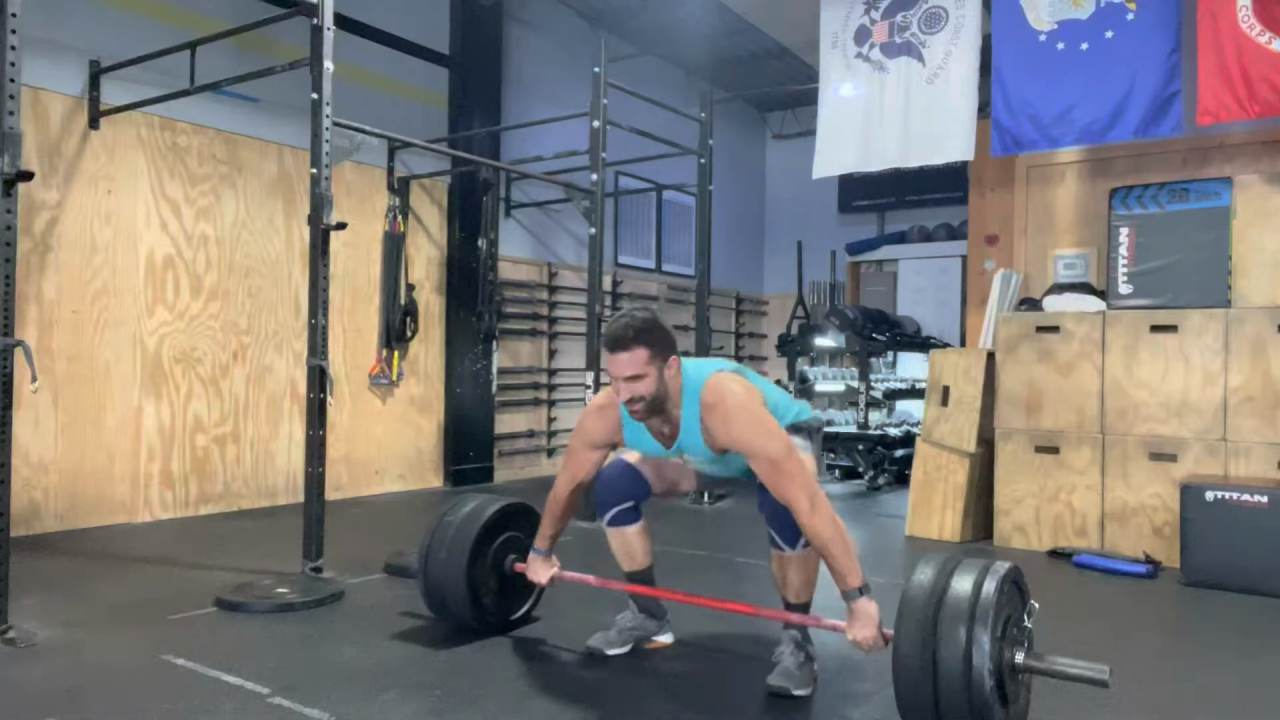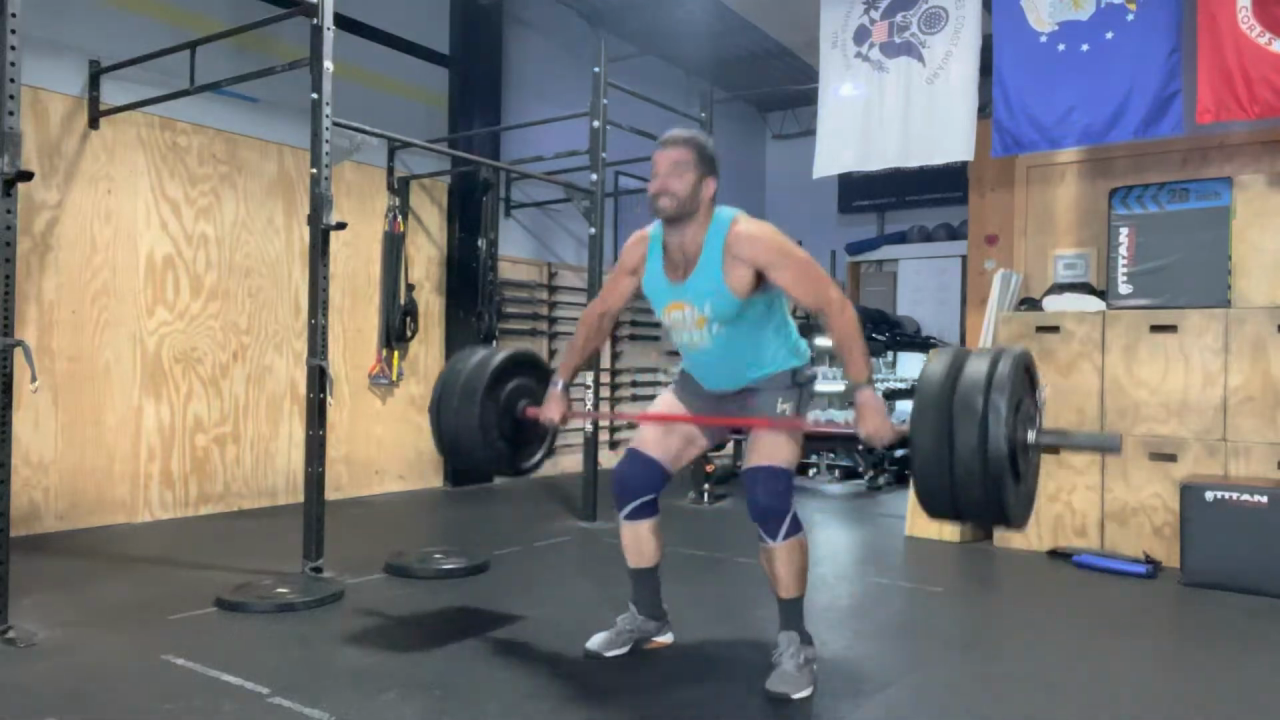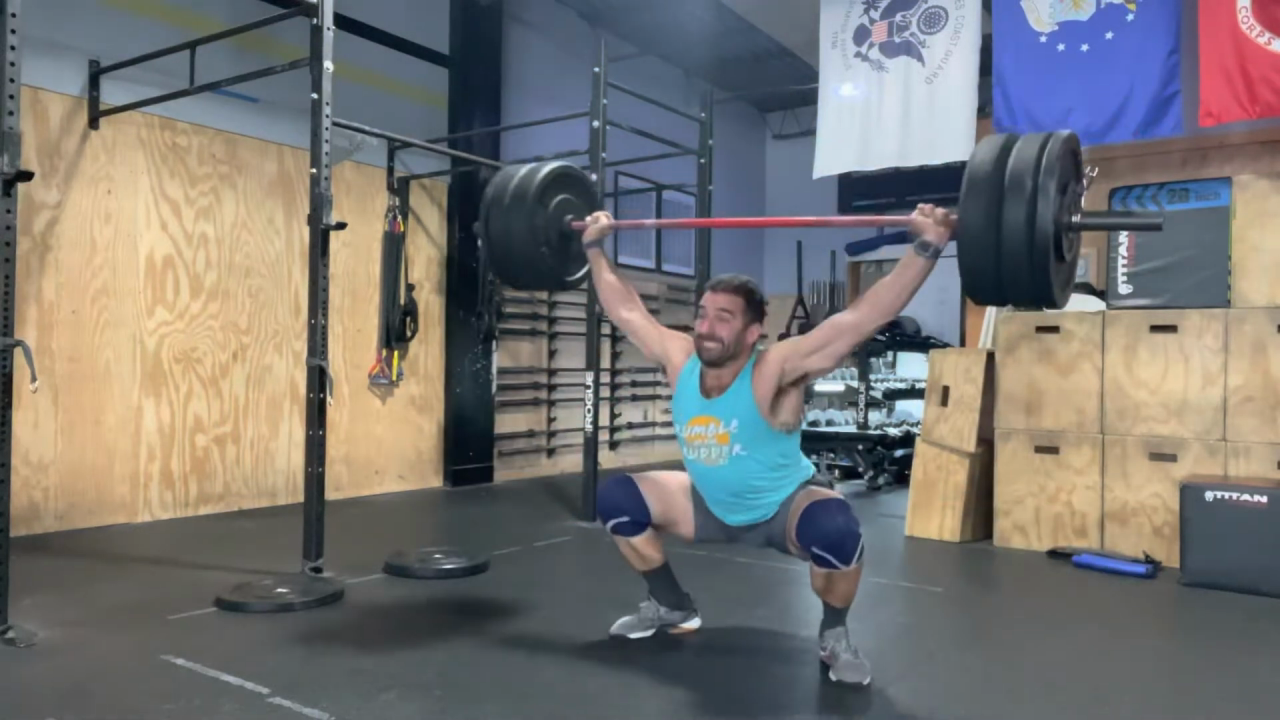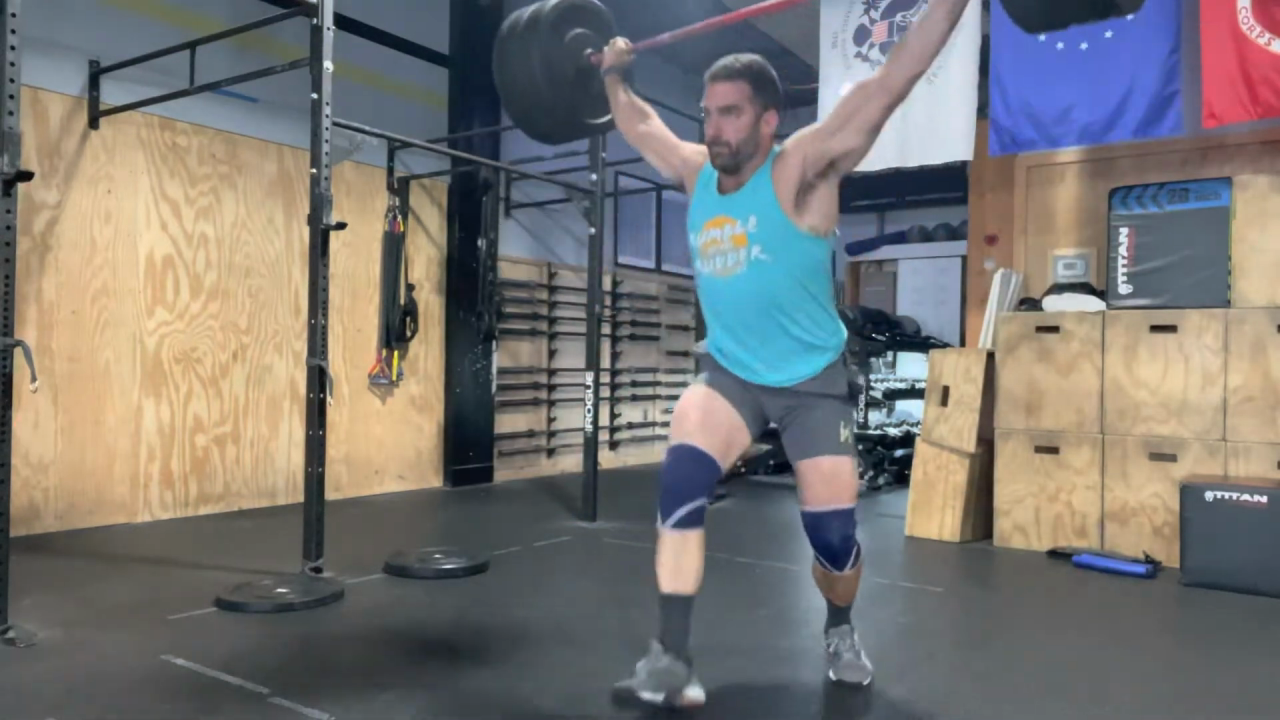
dt=1s
person 1, frame 1
left shoulder: (725, 402)
right shoulder: (606, 412)
left elbow: (807, 501)
right elbow: (569, 481)
left wrist: (859, 600)
right wrist: (541, 551)
left hip: (783, 430)
left knee: (784, 506)
right knee: (612, 485)
left ankle: (796, 638)
right ankle: (647, 615)
person 1, frame 2
left shoulder: (746, 238)
right shoulder: (642, 247)
left elbow: (833, 304)
right elbow: (601, 313)
left wrist: (865, 394)
right wrist: (560, 385)
left hip: (772, 379)
right hip: (700, 380)
left knee: (767, 497)
right knee: (632, 480)
left ankle: (793, 641)
right ankle: (647, 618)
person 1, frame 3
left shoulder: (774, 372)
right shoulder: (680, 360)
left elbow: (864, 316)
right elbow: (626, 309)
left wrist: (928, 247)
right wrist: (594, 246)
left hip: (786, 507)
right hip: (713, 507)
left knee: (836, 530)
right knee: (615, 498)
left ankle: (834, 635)
right ankle: (671, 604)
person 1, frame 4
left shoulder: (799, 170)
right shoulder: (695, 173)
left elbow: (887, 86)
right elbow: (643, 128)
right wrist: (615, 76)
left hip: (811, 379)
right hip: (726, 371)
left knee: (831, 530)
right knee: (681, 482)
left ankle: (840, 631)
right ankle: (672, 658)
